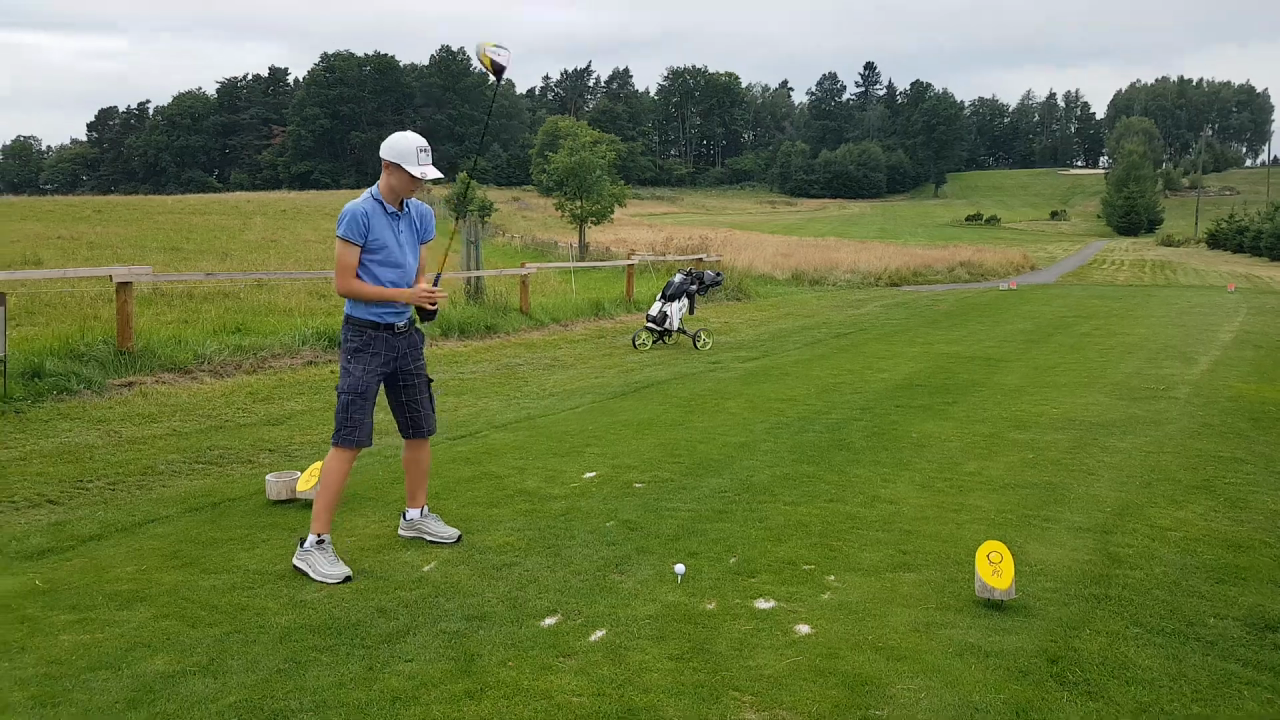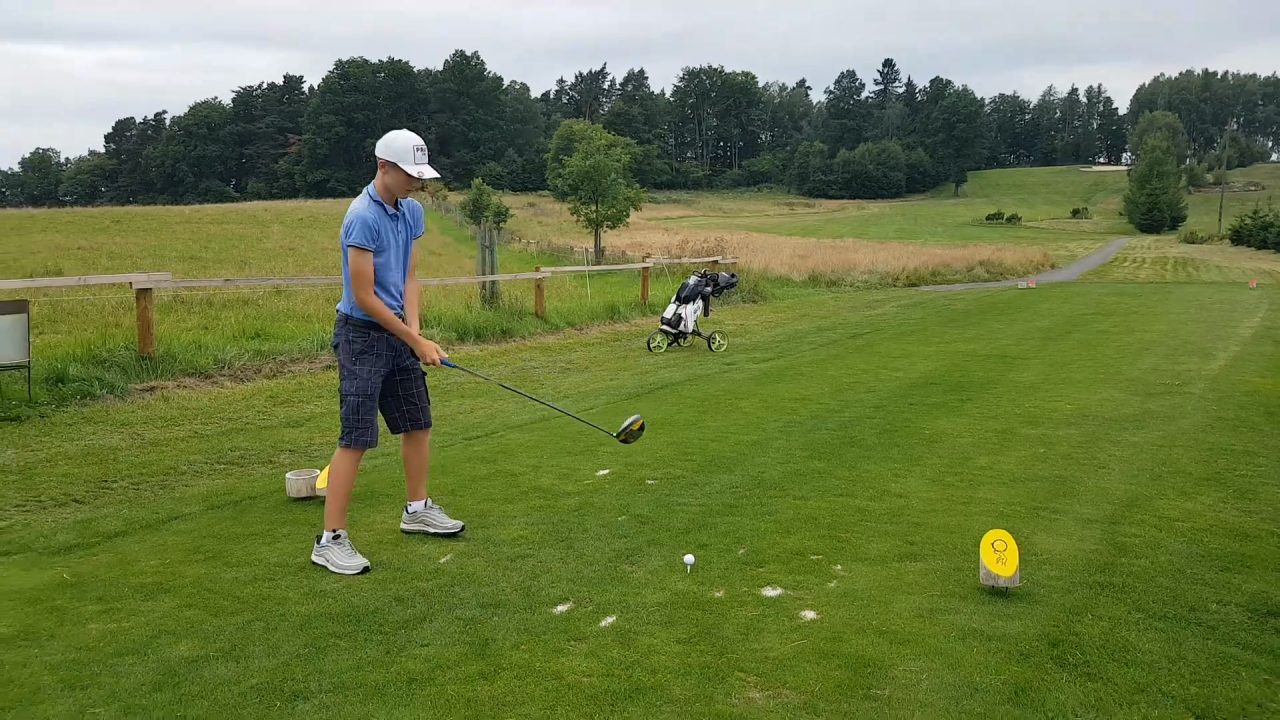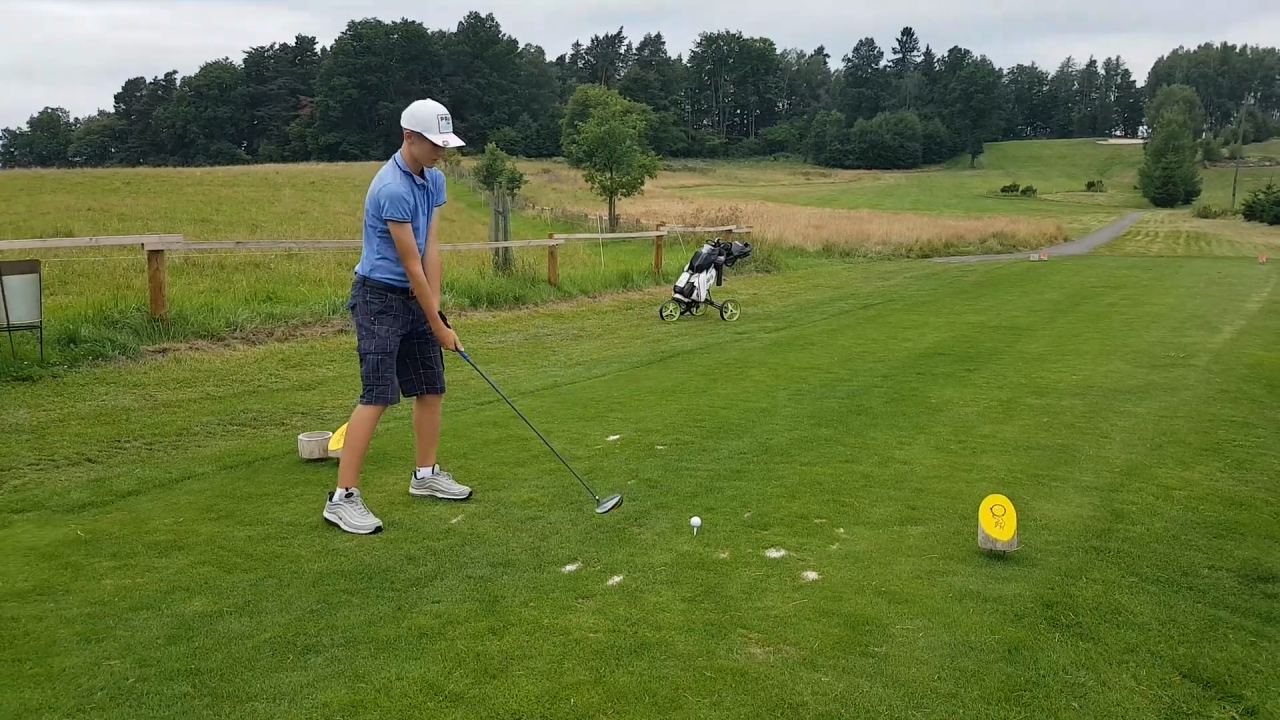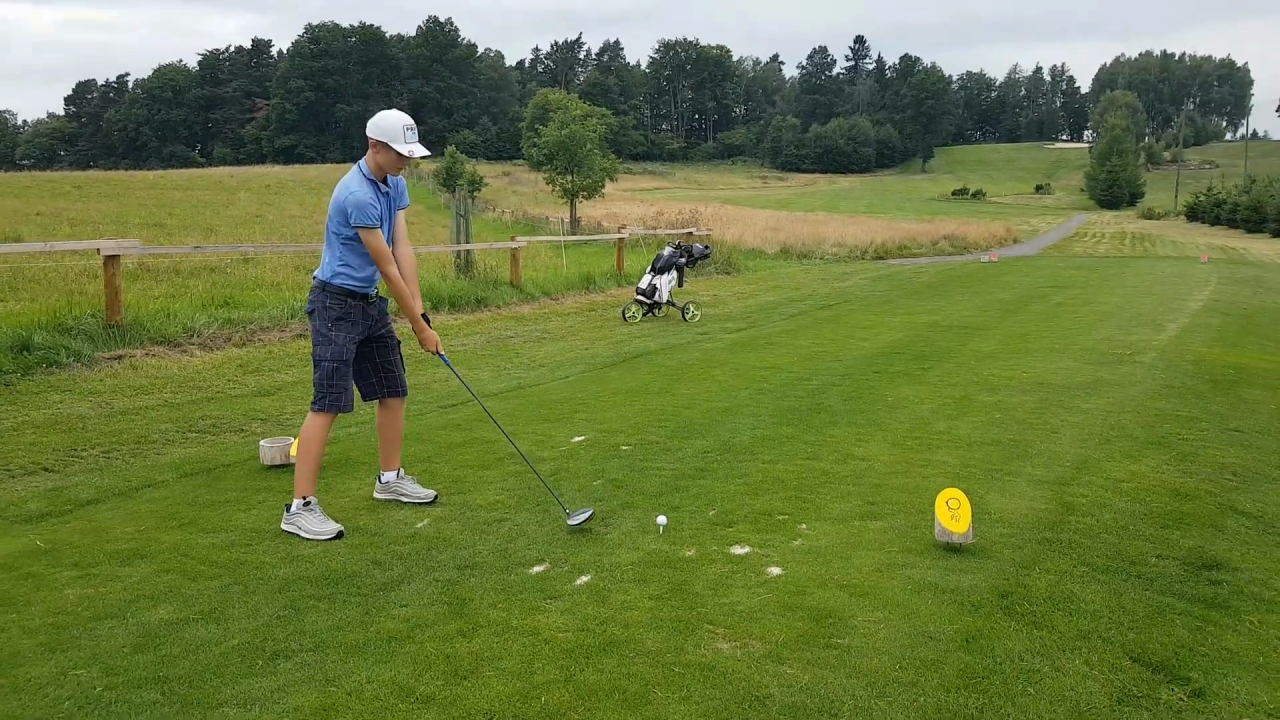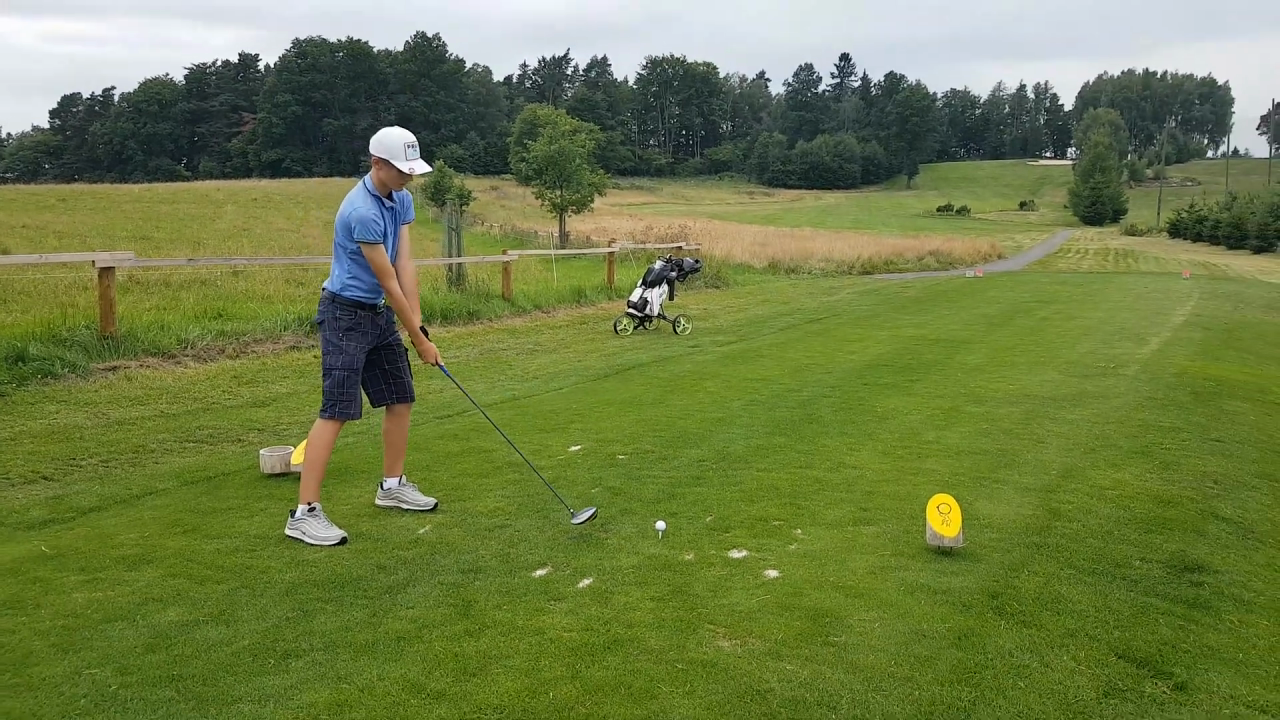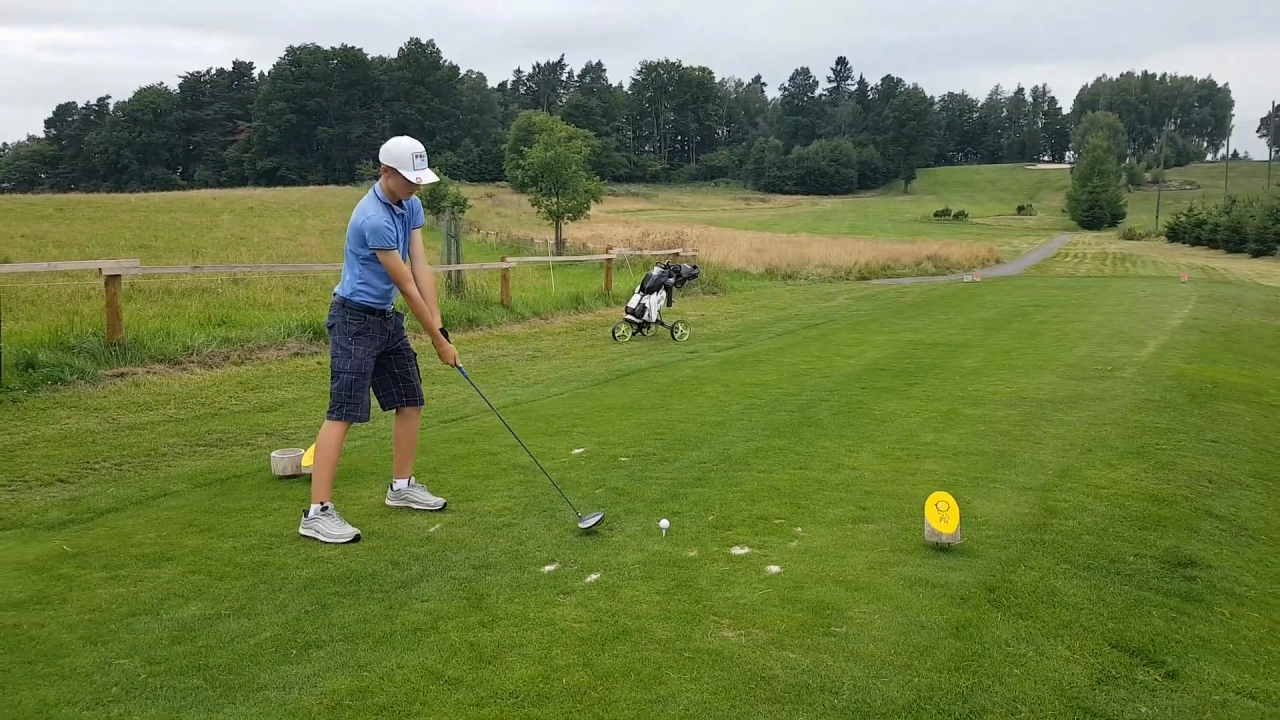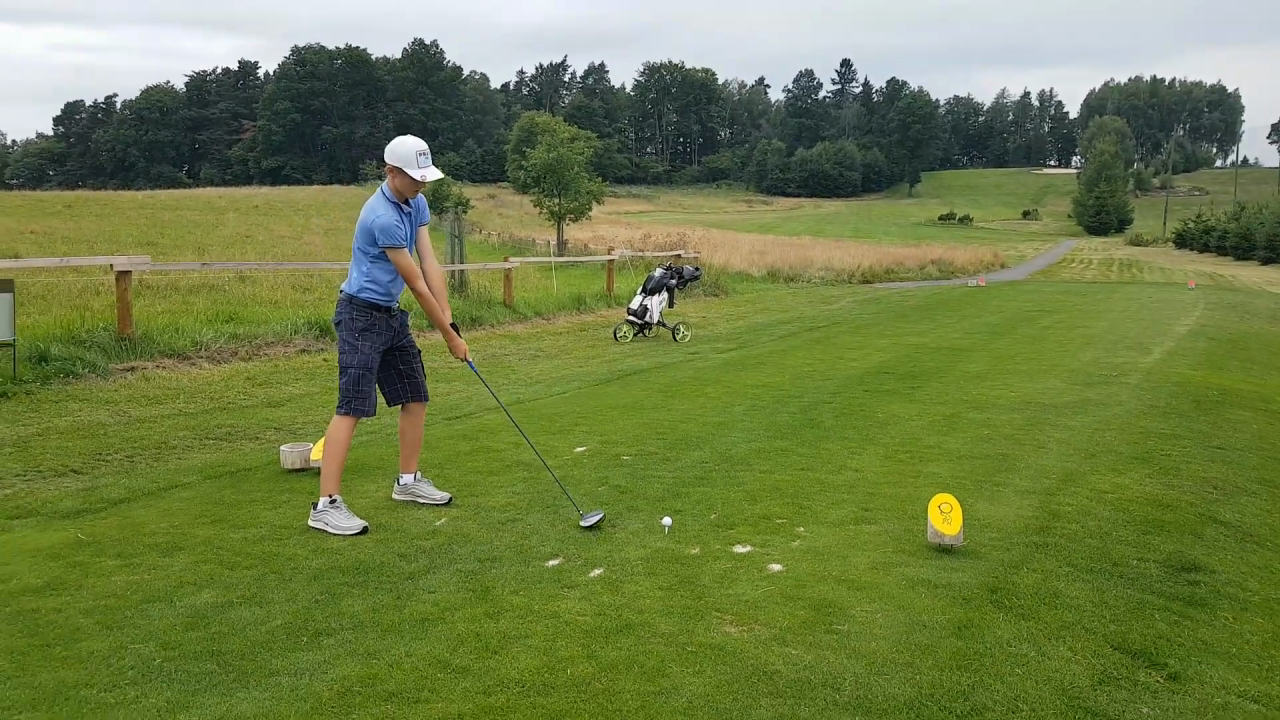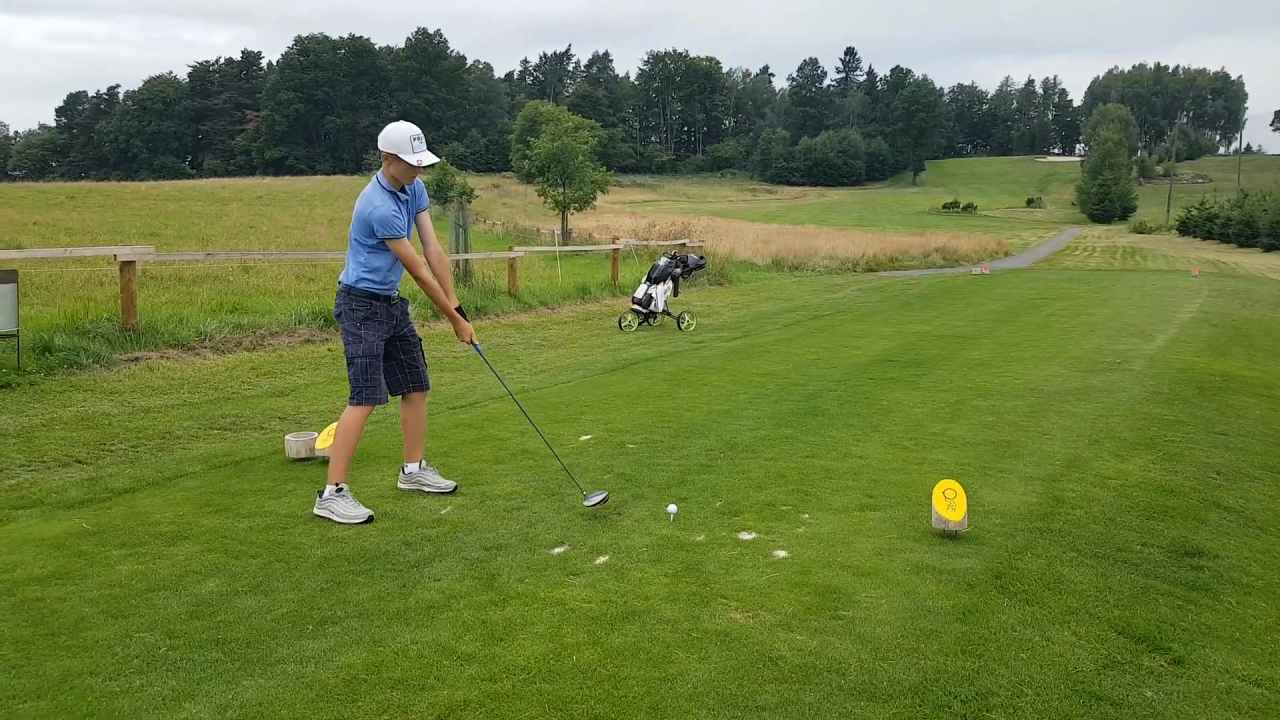
dt=0.3s
person 1, frame 1
left shoulder: (422, 214)
right shoulder: (357, 213)
right elbow: (344, 283)
left wrist: (427, 294)
right wrist: (405, 296)
left hip: (404, 334)
right hip: (364, 337)
left knee: (420, 430)
right knee: (349, 440)
left ankle: (415, 515)
right ankle: (314, 544)
person 1, frame 2
left shoulder: (412, 212)
right shoulder: (362, 217)
left elbow: (408, 277)
right elbow: (363, 297)
left wrist: (415, 331)
right wrist: (415, 341)
left hip: (396, 336)
right hip: (361, 335)
left knee: (417, 423)
right knee: (356, 438)
left ankle: (417, 508)
right ankle: (330, 539)
person 1, frame 3
left shoulder: (434, 180)
right shoulder: (392, 189)
left elbow: (431, 248)
right elbow: (412, 264)
left wrist: (438, 312)
right wrist: (437, 322)
left hip: (411, 297)
right hip: (379, 298)
left knee: (430, 388)
right knee: (377, 395)
left ankle: (426, 474)
right ankle: (343, 497)
person 1, frame 4
left shoulder: (395, 185)
right shoulder: (357, 196)
left elbow: (403, 251)
right elbow: (388, 268)
left wrist: (421, 311)
right wrist: (420, 328)
left hip: (369, 302)
right hip: (336, 303)
left knee: (393, 392)
right knee: (329, 402)
left ankle: (390, 478)
right ankle: (300, 507)
person 1, frame 5
left shoulder: (401, 199)
right shoulder: (362, 211)
left elbow: (405, 264)
right elbow: (389, 281)
left wrist: (419, 324)
right wrist: (419, 340)
left hip: (378, 313)
right hip: (345, 315)
left knee: (400, 398)
right knee: (336, 410)
left ankle: (392, 485)
right ankle: (305, 512)
person 1, frame 6
left shoulder: (412, 205)
right shoulder: (373, 219)
left elbow: (421, 268)
right elbow: (406, 286)
left wrist: (439, 325)
right wrist: (438, 342)
left hip: (387, 317)
right hip: (355, 319)
left knee: (410, 402)
right knee: (344, 412)
left ankle: (402, 486)
right ankle: (317, 512)
person 1, frame 7
left shoulder: (417, 205)
right shoulder: (383, 217)
left elbow: (430, 265)
right elbow: (416, 283)
left wrist: (450, 321)
right wrist: (449, 336)
left hip: (391, 315)
right hip: (361, 315)
left knee: (414, 398)
right knee: (352, 407)
left ankle: (408, 481)
right ankle: (326, 504)
person 1, frame 8
left shoulder: (415, 190)
right shoulder: (379, 208)
left elbow: (433, 250)
right elbow: (418, 270)
left wrist: (457, 303)
right wrist: (455, 319)
left hip: (391, 303)
right hip: (361, 305)
left knee: (415, 387)
right knee: (365, 397)
left ankle: (413, 469)
right ankle: (332, 492)
